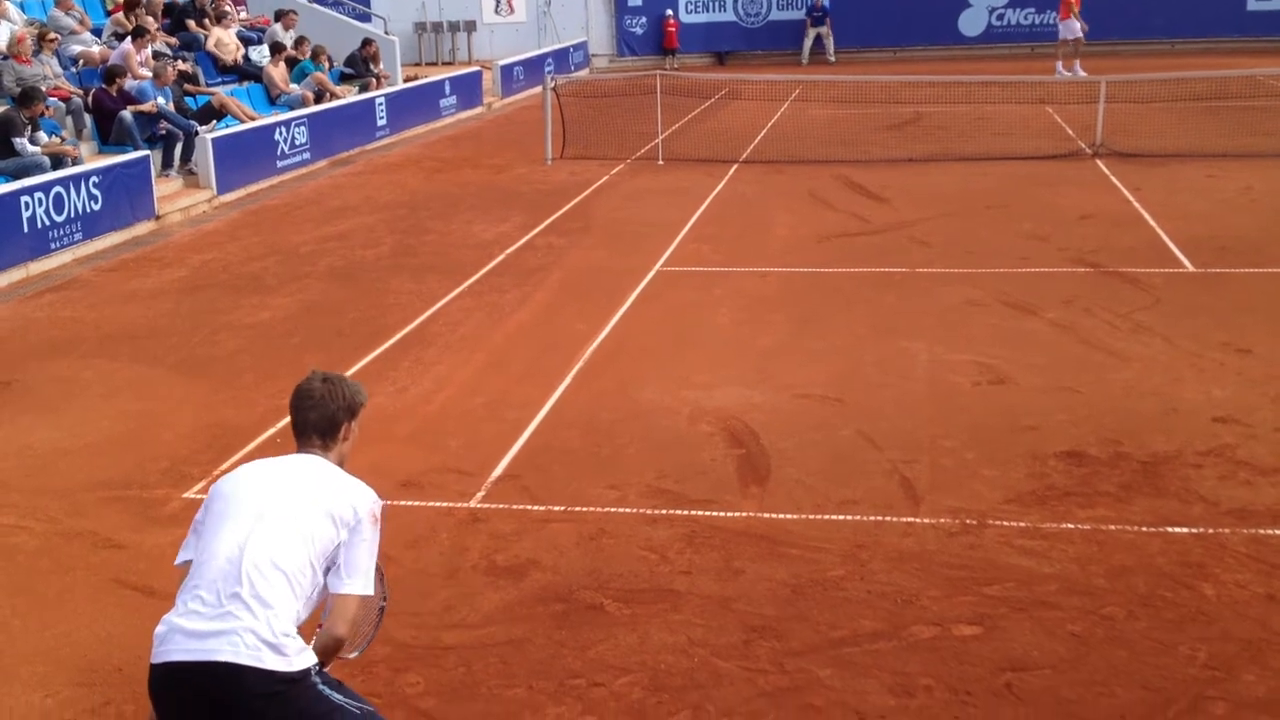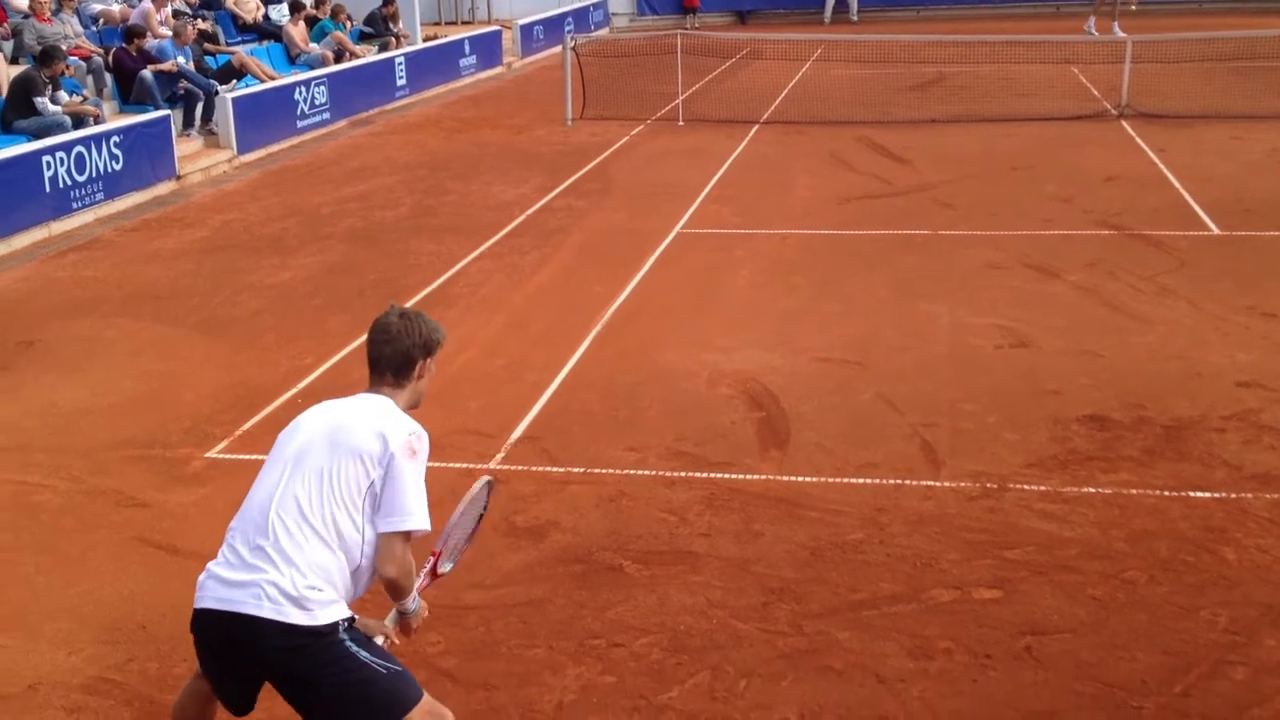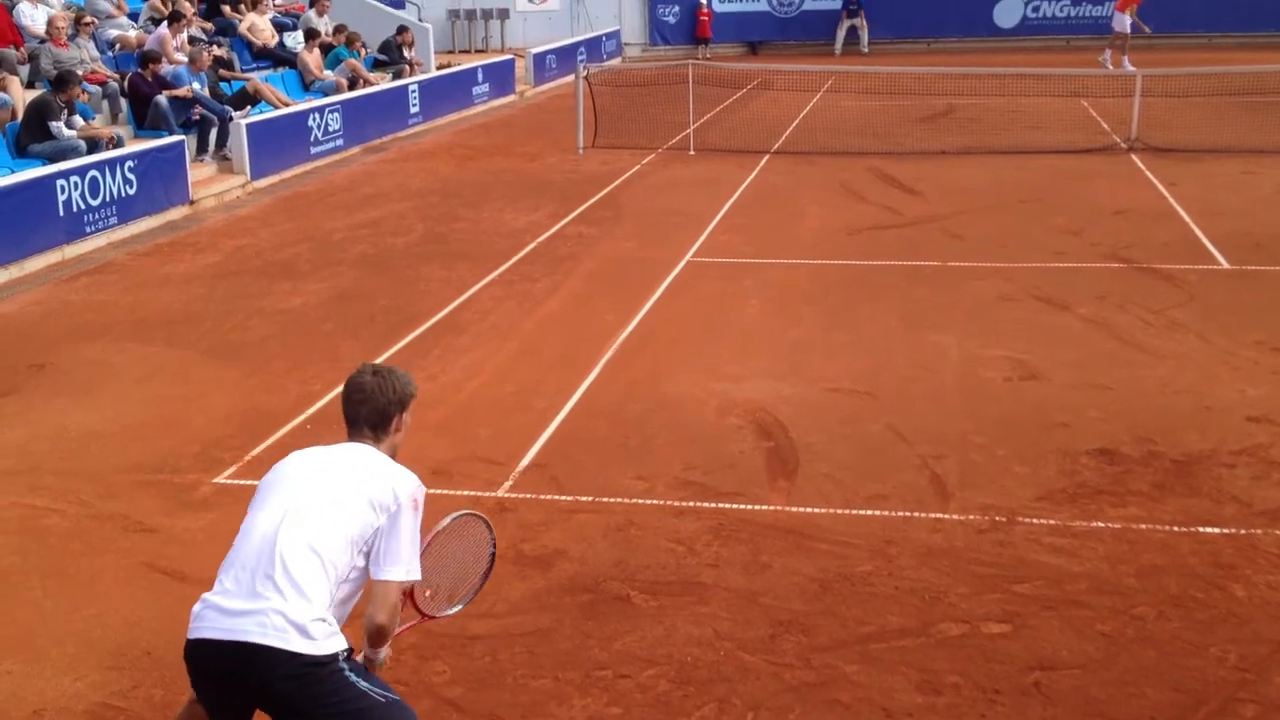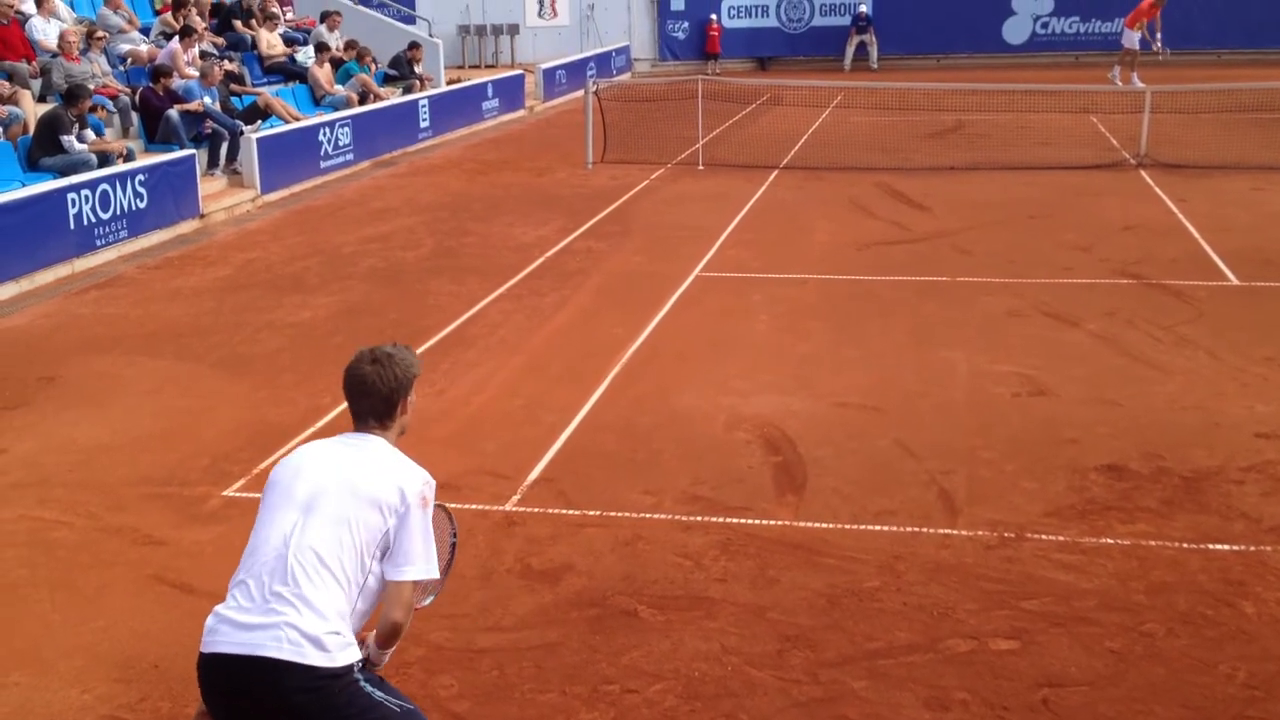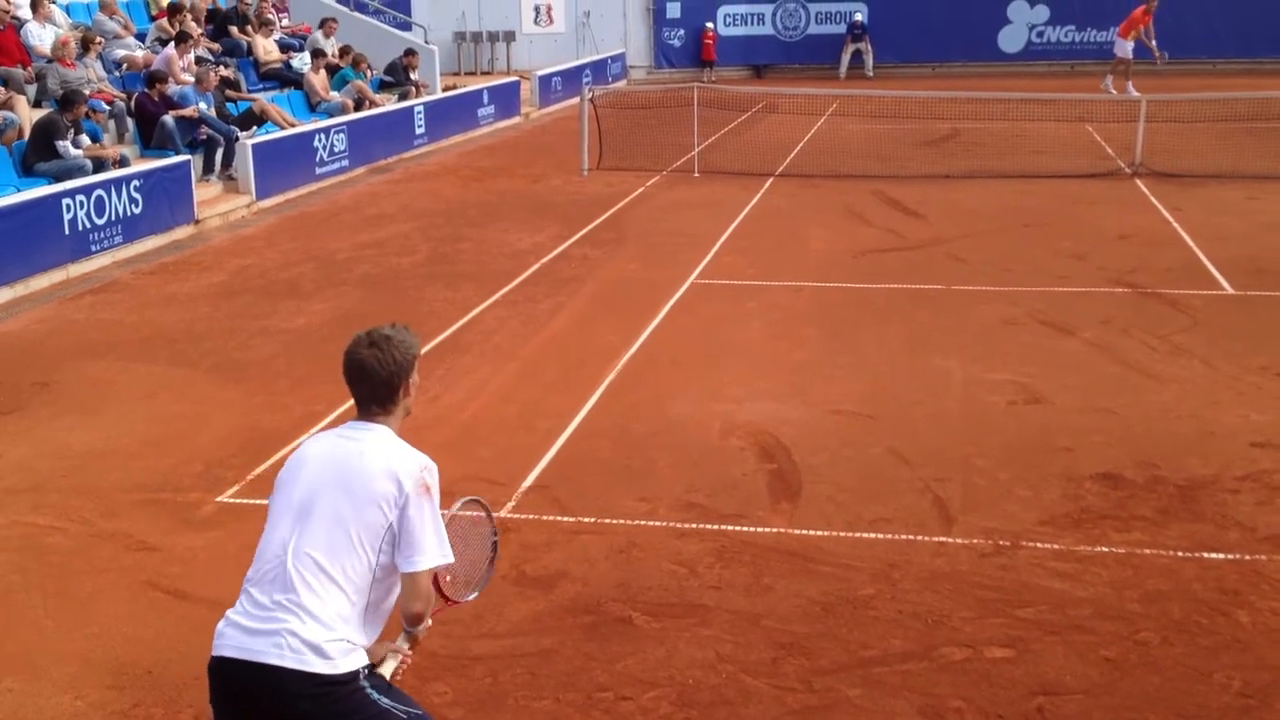
dt=0.7s
person 1, frame 1
left shoulder: (232, 479)
right shoulder: (356, 497)
right elbow: (338, 629)
right wrist: (307, 676)
left hip: (175, 657)
right hip: (261, 666)
person 1, frame 2
left shoulder: (314, 416)
right shoulder: (401, 432)
right elbow: (391, 566)
left wrist: (354, 624)
right wrist: (410, 606)
left hip: (215, 603)
right hip: (291, 618)
left knee: (209, 680)
person 1, frame 3
left shoulder: (291, 462)
right shoulder: (400, 483)
right elbow: (382, 614)
right wrist: (375, 655)
left hip: (210, 634)
right hip: (291, 646)
person 1, frame 4
left shoulder: (295, 459)
right shoulder: (409, 480)
right elbow: (396, 613)
right wrist: (375, 654)
left hip: (223, 649)
right hip: (307, 663)
person 1, frame 5
left shoulder: (306, 452)
right shoulder: (410, 468)
right elbow: (416, 603)
left wrist: (363, 649)
right wrist: (415, 628)
left hip: (233, 654)
right hip: (313, 668)
